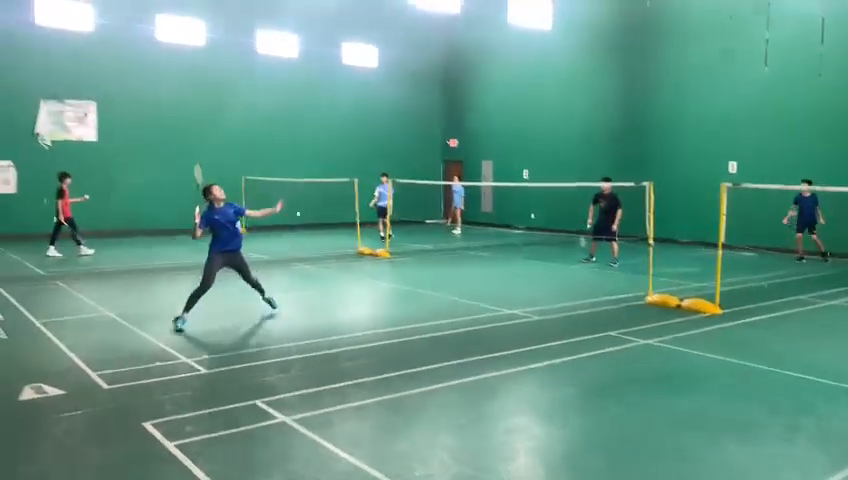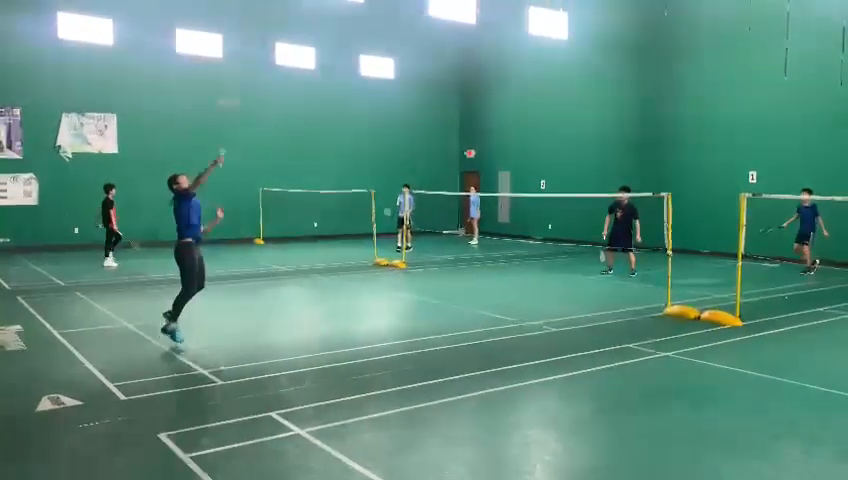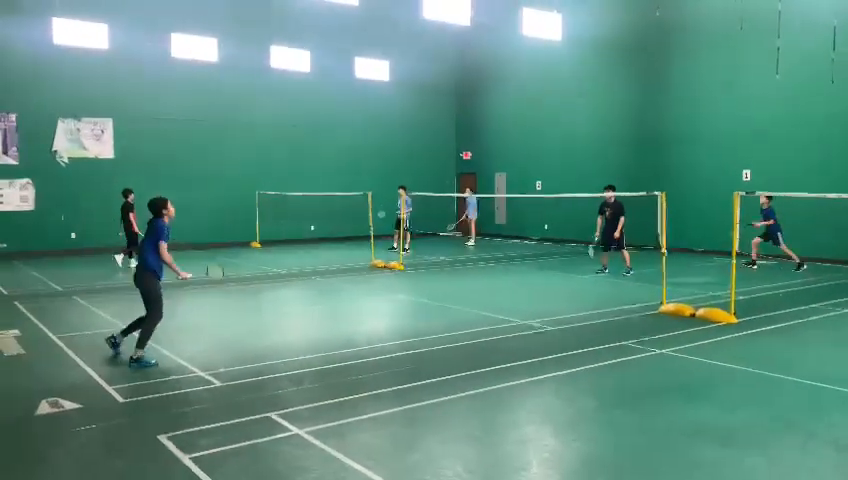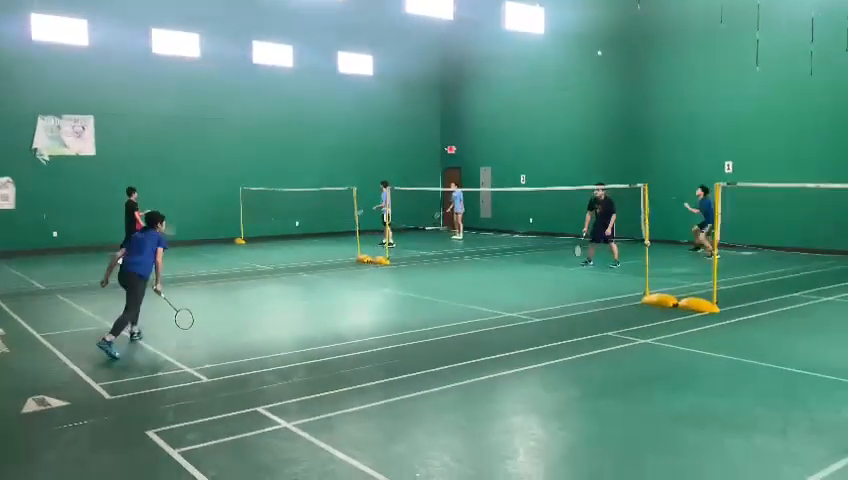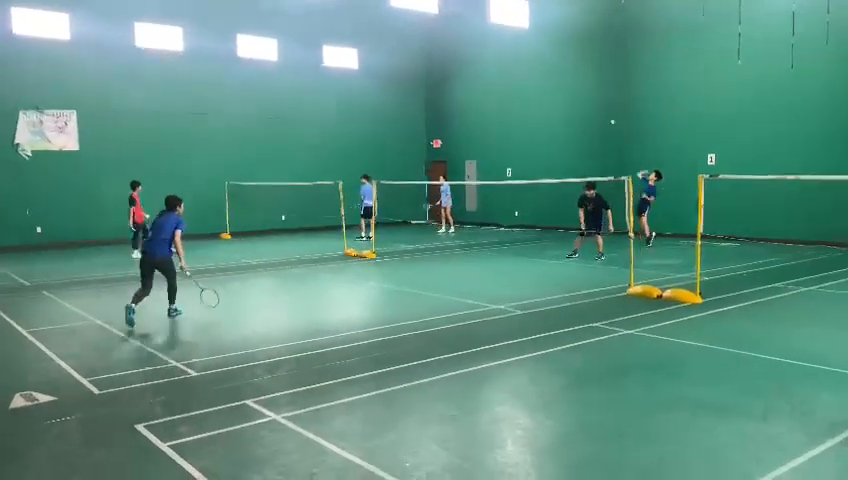
dt=0.4s
person 1, frame 1
left shoulder: (232, 207)
right shoulder: (208, 214)
left elbow: (254, 214)
right elbow: (196, 236)
left wrist: (274, 210)
right wrist: (197, 222)
left hip: (234, 252)
right hip: (217, 254)
left knee: (250, 279)
right knee: (205, 285)
left ankle: (265, 296)
right ankle: (183, 316)
person 1, frame 2
left shoulder: (192, 203)
right shoulder: (183, 197)
left elbow: (200, 230)
right elbow: (196, 183)
left wrist: (217, 219)
right wrist: (213, 165)
left hip: (194, 248)
right hip: (186, 248)
left knee: (199, 285)
right knee: (189, 288)
left ankle: (172, 313)
right ankle: (171, 325)
person 1, frame 3
left shoulder: (156, 226)
right shoulder: (161, 226)
right elbow: (164, 256)
right wrist: (179, 273)
left hip: (145, 275)
right hip: (147, 276)
left knee: (152, 315)
right knee: (156, 315)
left ankle: (117, 338)
right ankle: (138, 356)
person 1, frame 4
left shoulder: (135, 236)
right shoulder: (160, 237)
left elbow: (117, 256)
right elbow: (158, 260)
left wrist: (106, 277)
right wrist: (158, 283)
left hip: (123, 273)
right hip: (138, 275)
left knee: (134, 301)
right knee: (130, 311)
left ankle: (135, 331)
right ankle: (107, 341)
person 1, frame 5
left shoulder: (158, 218)
right shoulder: (179, 220)
right elbow: (177, 240)
right wrist: (182, 260)
left hip: (147, 254)
right hip: (163, 257)
left knee: (146, 287)
right knee: (171, 280)
left ankle: (132, 305)
right ankle: (172, 308)
